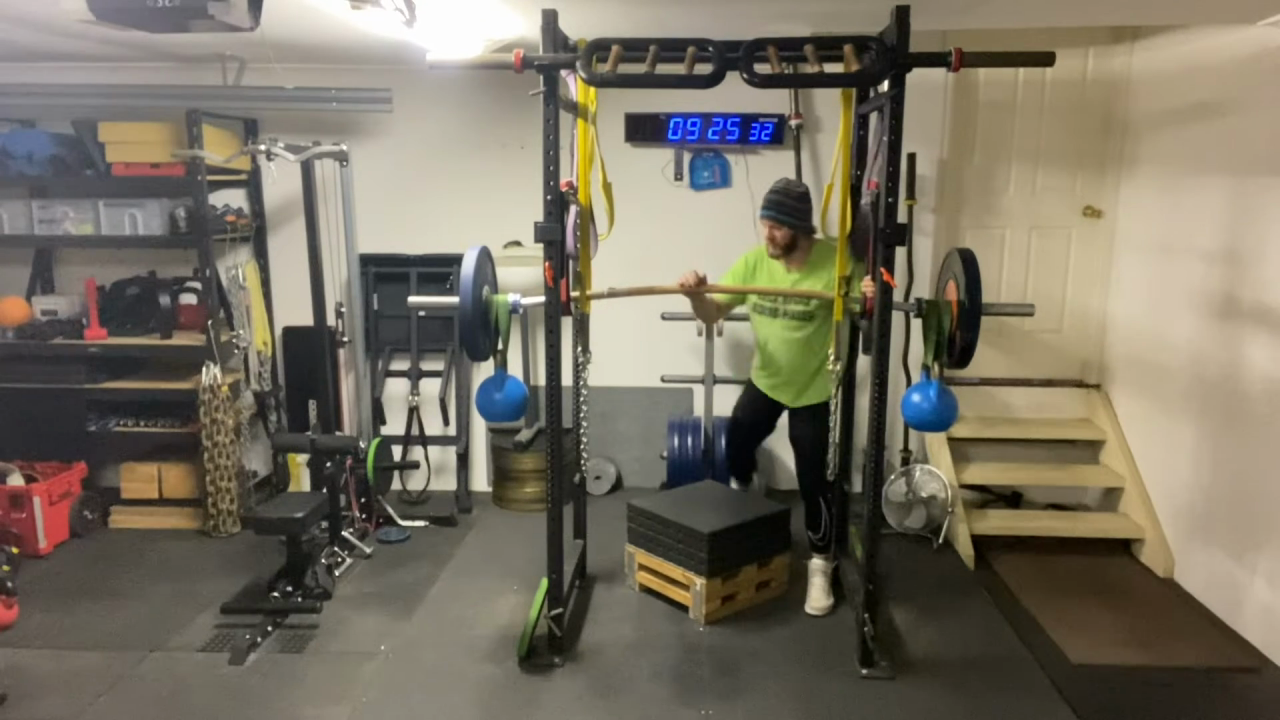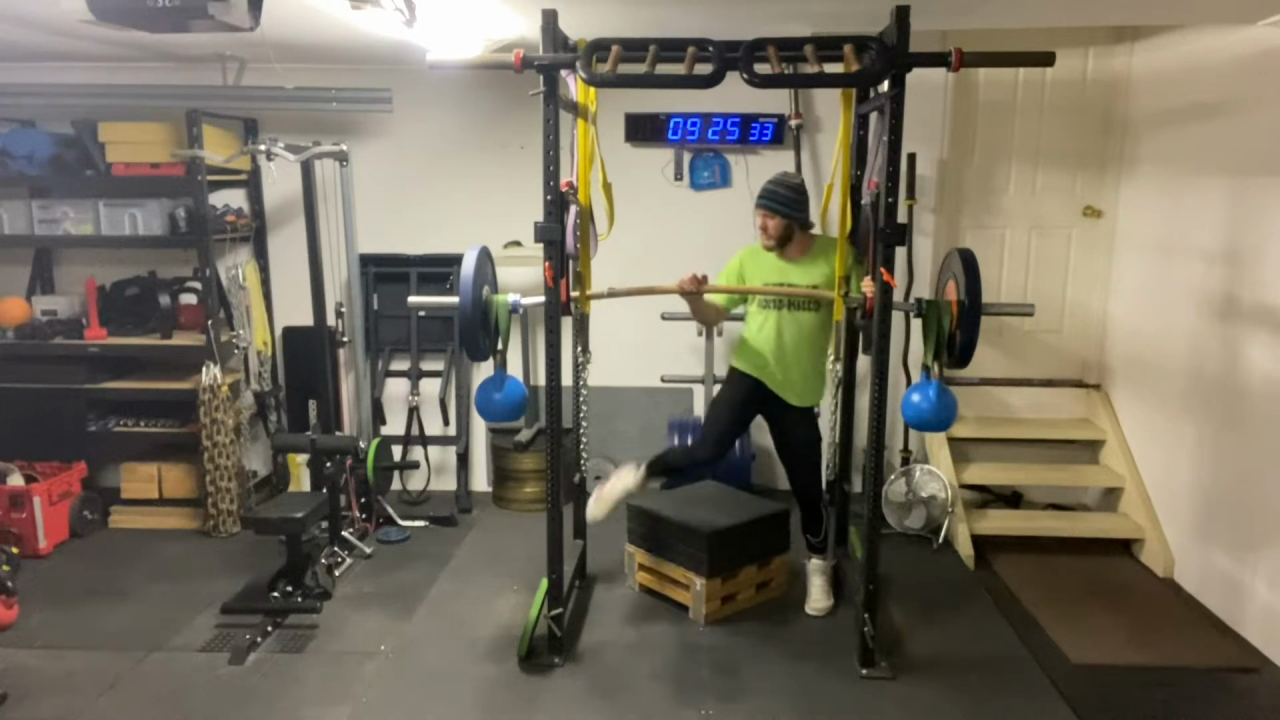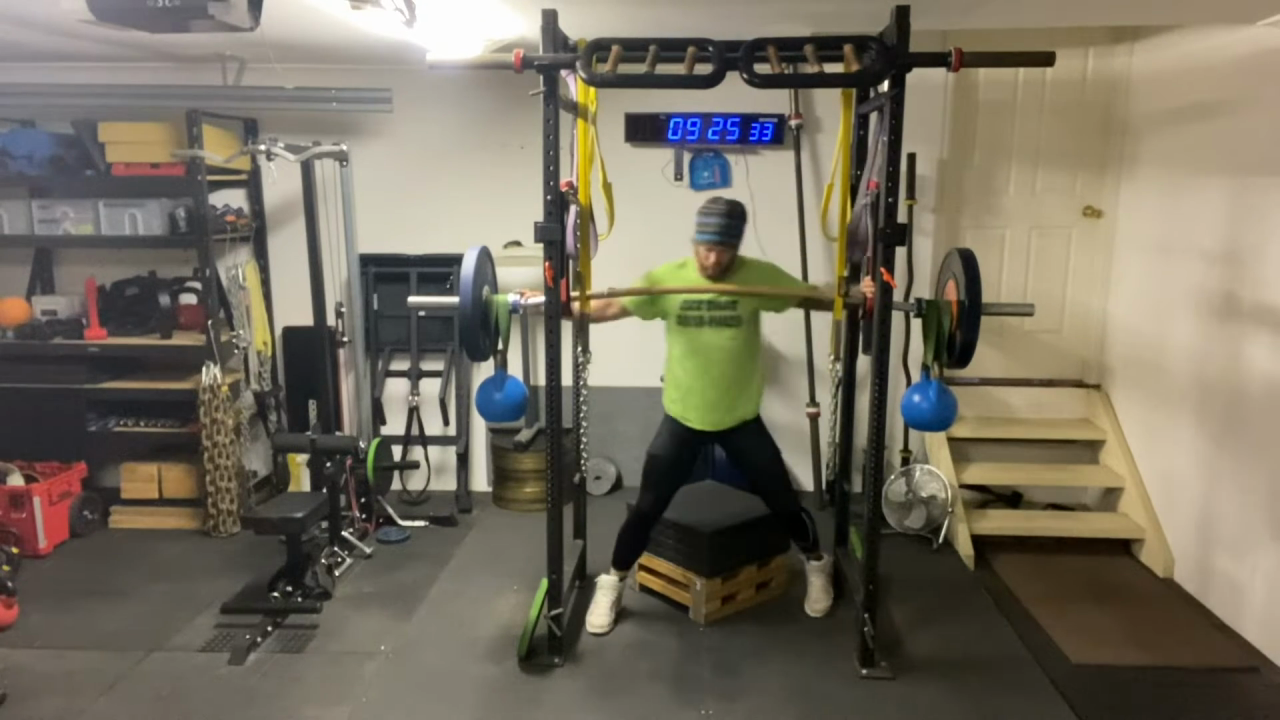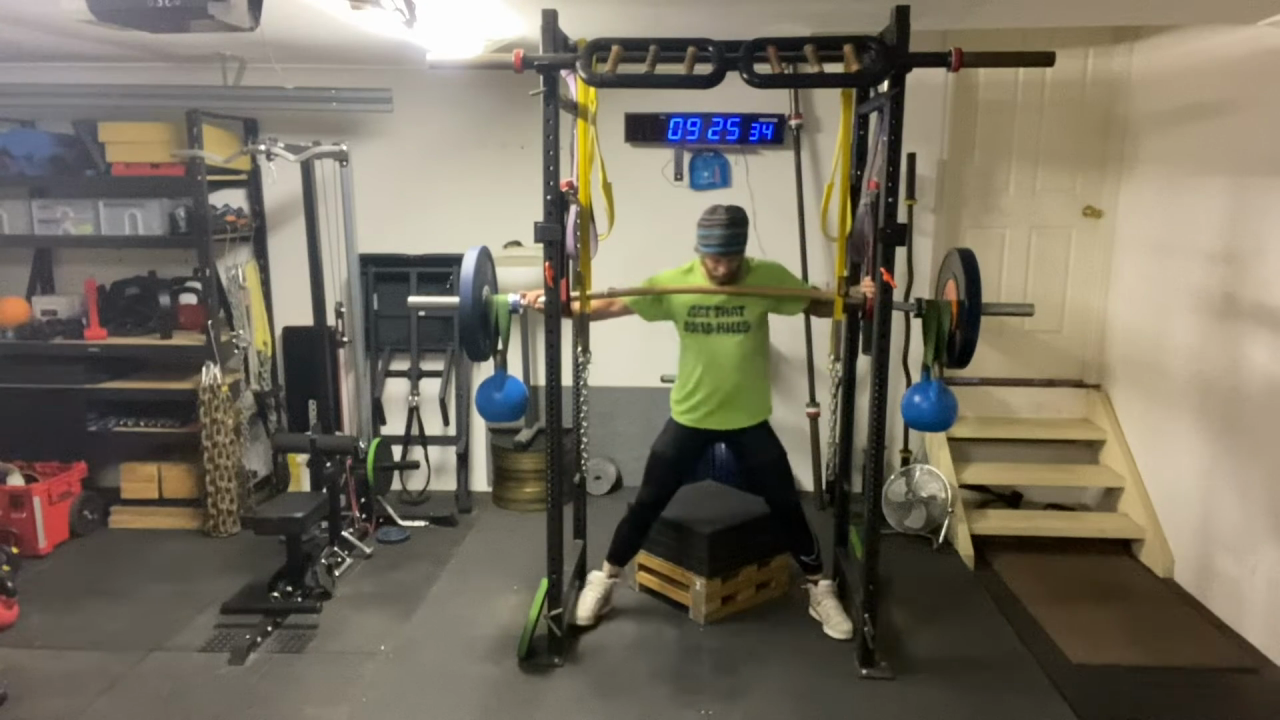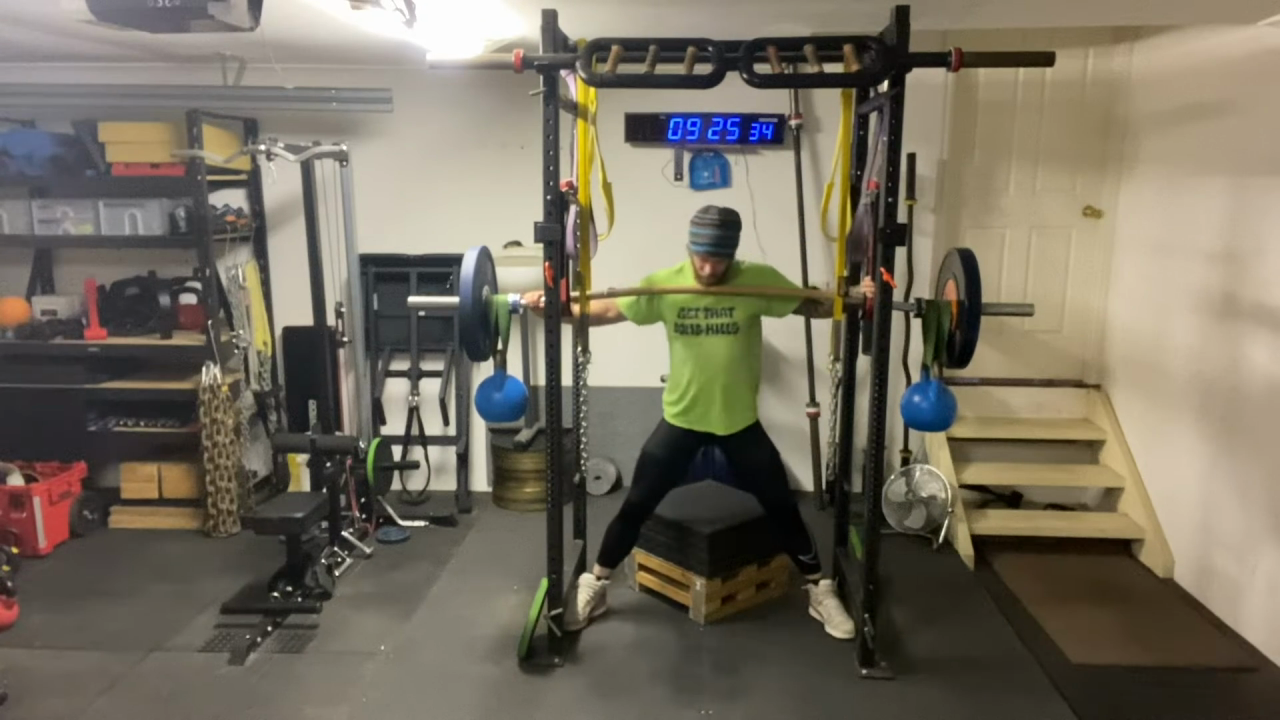
dt=0.5s
person 1, frame 1
left shoulder: (836, 262)
right shoulder: (753, 261)
right elbow: (713, 312)
left wrist: (872, 297)
right wrist: (695, 294)
left hip: (812, 391)
right hip: (763, 382)
left knee: (812, 482)
right knee: (737, 455)
left ankle: (820, 566)
right ankle: (743, 489)
person 1, frame 2
left shoulder: (835, 258)
right shoulder: (749, 259)
right elbow: (711, 316)
left wrist: (872, 297)
right wrist: (693, 297)
left hip: (798, 392)
right hip: (750, 375)
left knee: (807, 487)
right knee: (704, 452)
left ankle: (819, 567)
right ankle: (635, 477)
person 1, frame 3
left shoulder: (760, 276)
right shoulder: (668, 278)
left elbow: (813, 298)
right elbow: (607, 307)
left wrist: (854, 296)
left hip: (741, 418)
right hip: (682, 415)
left knee: (783, 500)
right knee: (649, 507)
left ankle: (817, 565)
right ankle: (612, 585)
person 1, frame 4
left shoulder: (768, 278)
right shoulder: (672, 282)
left elbow: (819, 304)
right elbow: (611, 305)
left hip: (748, 418)
right hip: (690, 416)
left knee: (787, 507)
right knee: (647, 504)
left ankle: (820, 591)
right ankle: (603, 583)
person 1, frame 5
left shoulder: (759, 280)
right shoulder: (664, 284)
left elbow: (813, 305)
right elbow: (606, 310)
left wrist: (853, 297)
left hip: (740, 421)
right hip: (681, 419)
left knee: (782, 507)
right knee: (636, 506)
left ankle: (820, 591)
right ankle: (594, 586)
